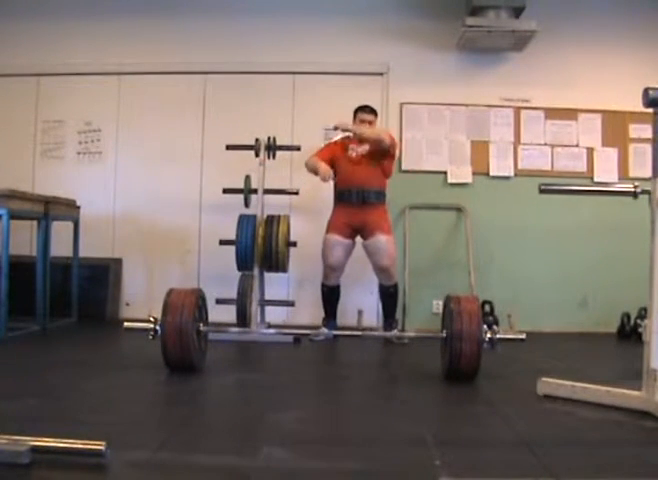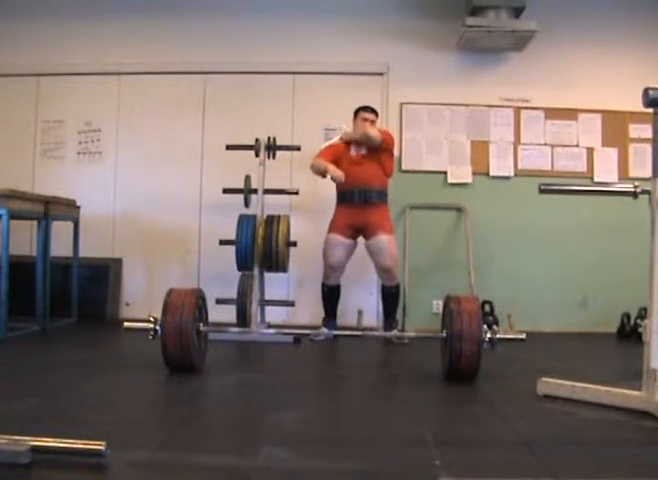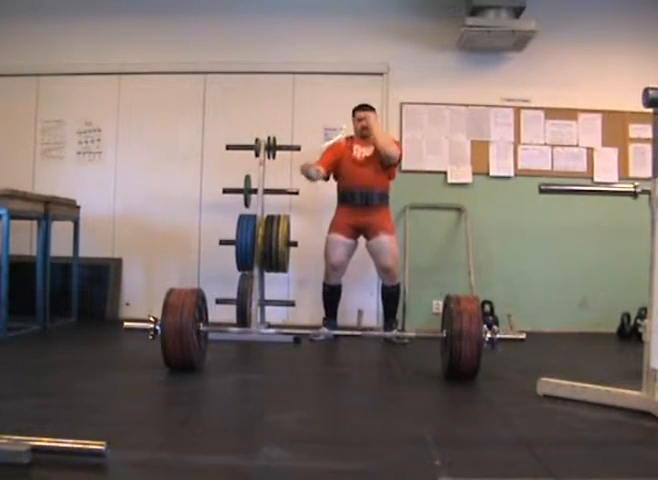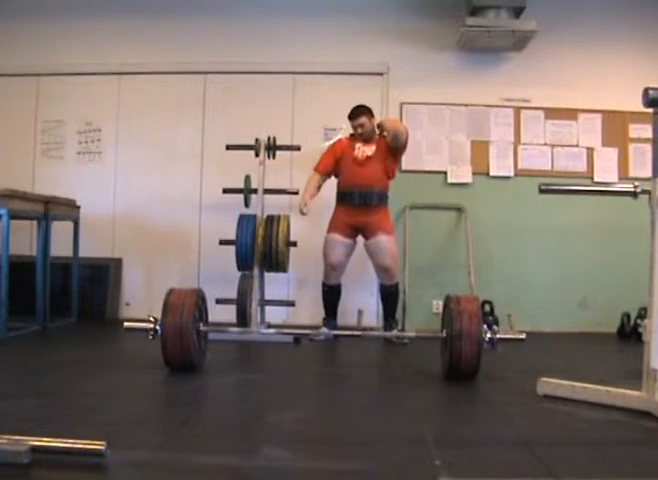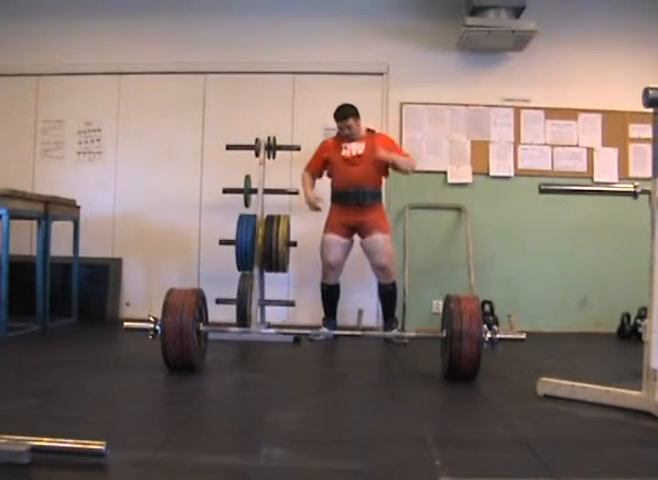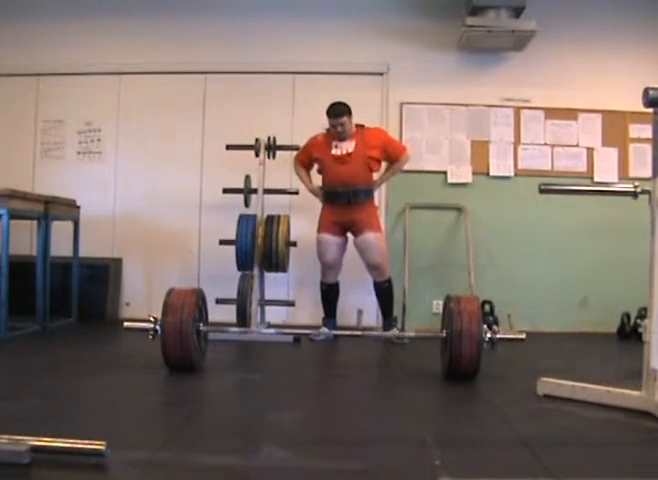
dt=0.3s
person 1, frame 1
left shoulder: (384, 144)
right shoulder: (336, 146)
left elbow: (382, 138)
right elbow: (310, 161)
left wrist: (349, 129)
right wrist: (320, 166)
left hip: (374, 213)
right hip: (343, 213)
left knee: (387, 270)
right knee: (331, 269)
left ankle: (390, 326)
right ankle: (328, 324)
person 1, frame 2
left shoulder: (384, 141)
right shoulder: (337, 147)
left elbow: (370, 135)
right elbow: (315, 164)
left wrist: (350, 136)
right wrist: (328, 167)
left hip: (377, 214)
right hip: (345, 214)
left knee: (389, 270)
right knee: (331, 268)
left ankle: (391, 326)
right ankle: (329, 324)
person 1, frame 3
left shoulder: (385, 144)
right shoulder: (339, 147)
left elbow: (392, 156)
right elbow: (320, 169)
left wrist: (378, 128)
right wrist: (309, 169)
left hip: (378, 214)
right hip: (345, 214)
left knee: (390, 270)
right knee: (332, 269)
left ankle: (391, 326)
right ankle: (329, 324)
person 1, frame 4
left shoulder: (389, 146)
right shoulder: (340, 146)
left elbow: (401, 131)
right elbow: (319, 173)
left wrist: (384, 125)
right wrist: (306, 197)
left hip: (377, 214)
right hip: (344, 213)
left knee: (388, 270)
right knee: (331, 269)
left ankle: (390, 326)
right ankle: (329, 324)
person 1, frame 5
left shoulder: (381, 141)
right shoulder: (329, 145)
left elbow: (409, 164)
right elbow: (309, 171)
left wrist: (390, 157)
right wrist: (308, 194)
left hip: (372, 212)
right hip: (339, 213)
left knee: (385, 269)
right knee: (329, 268)
left ankle: (390, 325)
right ankle: (329, 324)
person 1, frame 6
left shoulder: (374, 137)
right shoulder: (318, 142)
left elbow: (402, 155)
right elbow: (299, 162)
left wrist: (381, 180)
right wrist: (310, 186)
left hip: (363, 210)
right hip: (331, 212)
left knee: (379, 267)
right knee: (328, 268)
left ankle: (390, 324)
right ankle: (329, 324)
